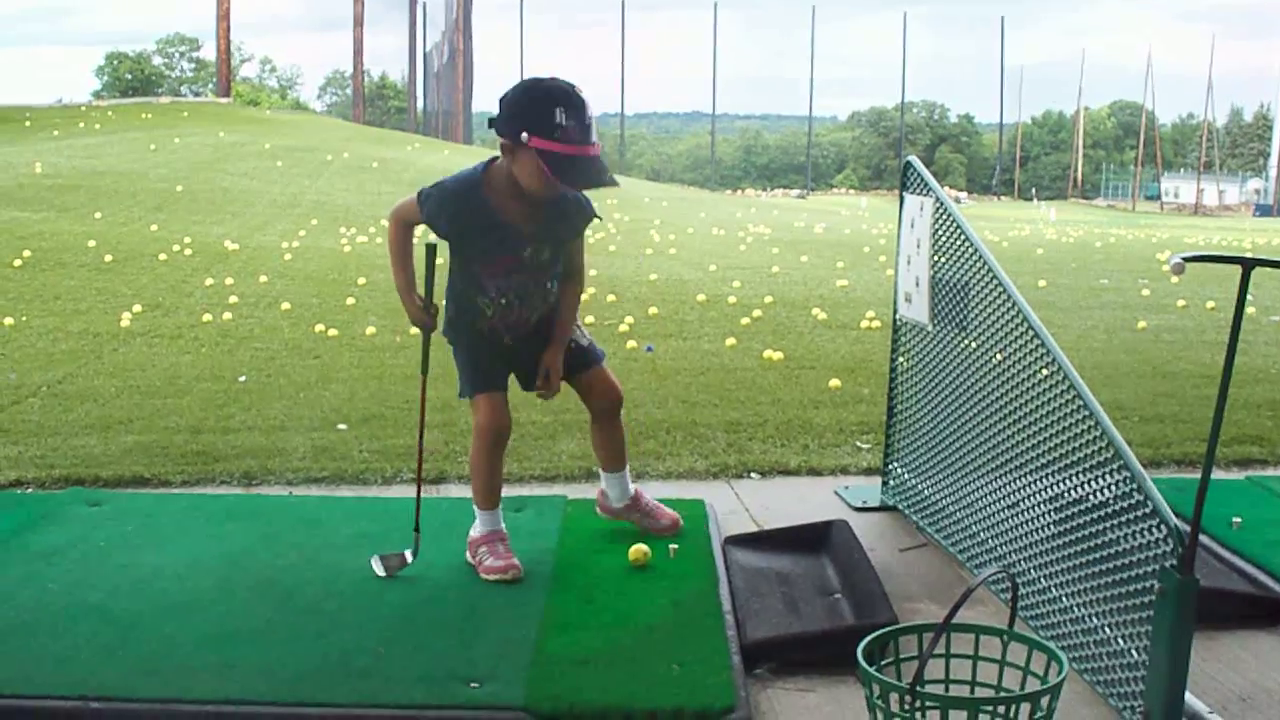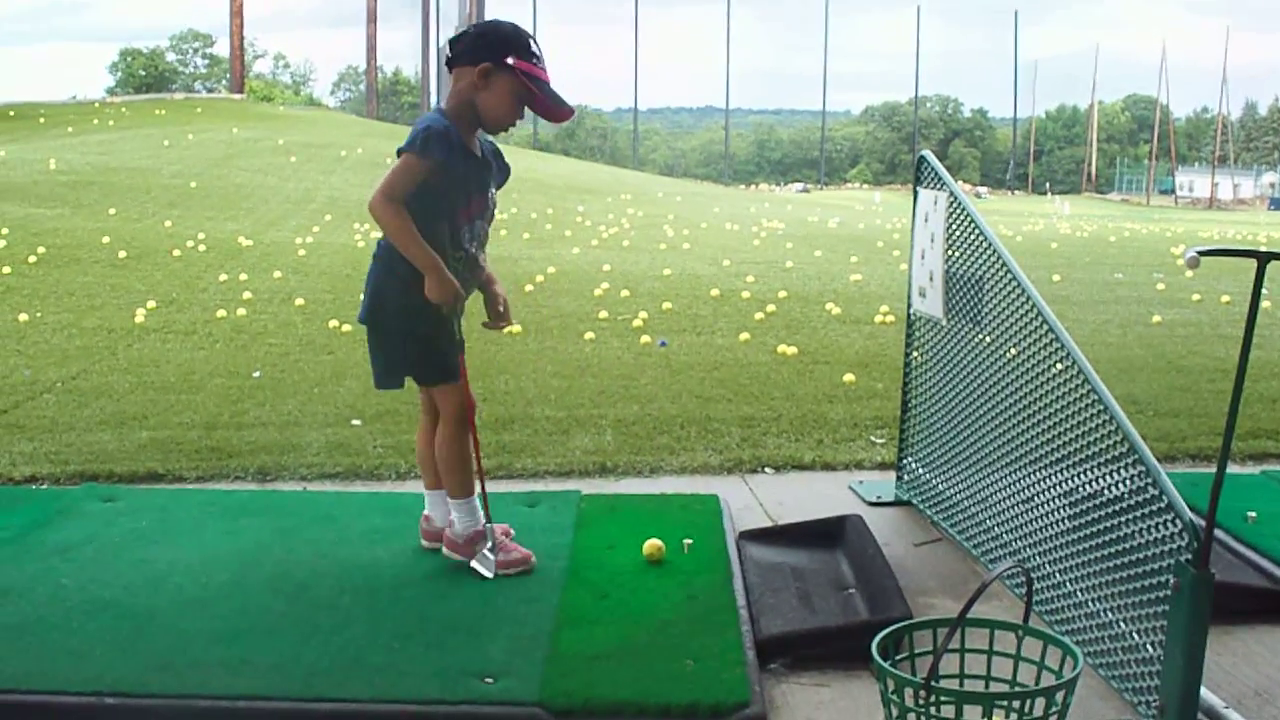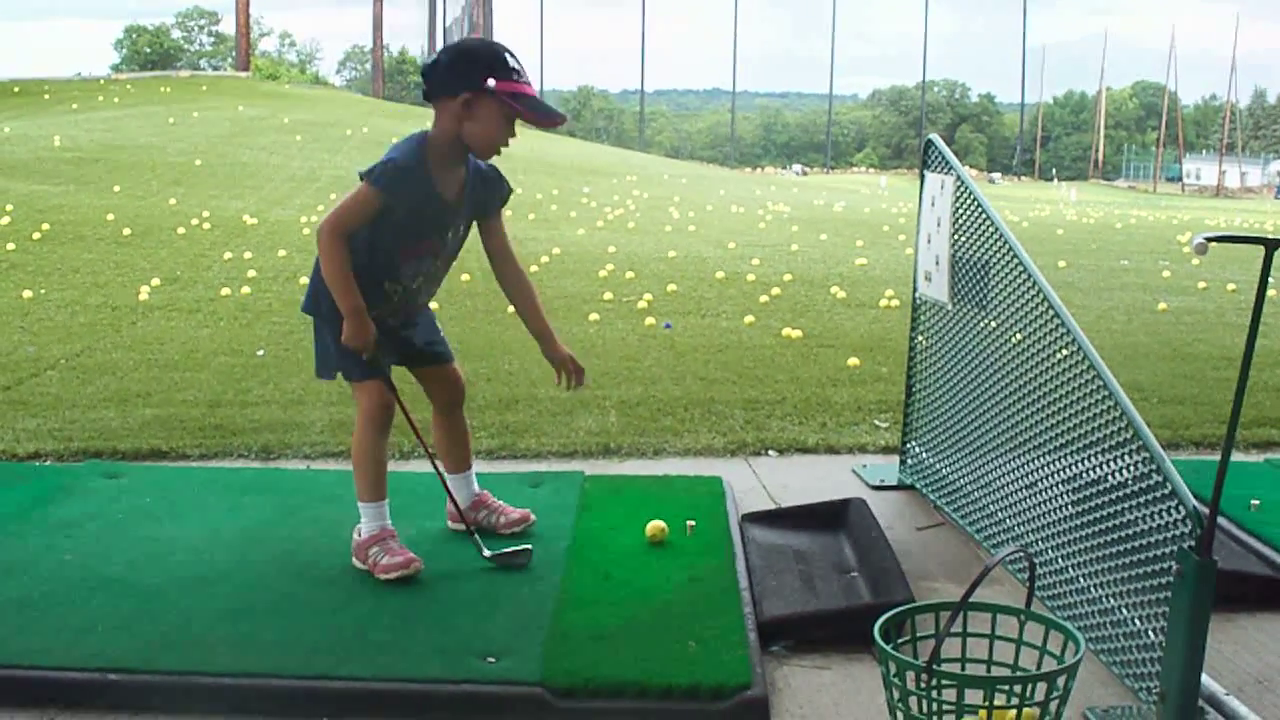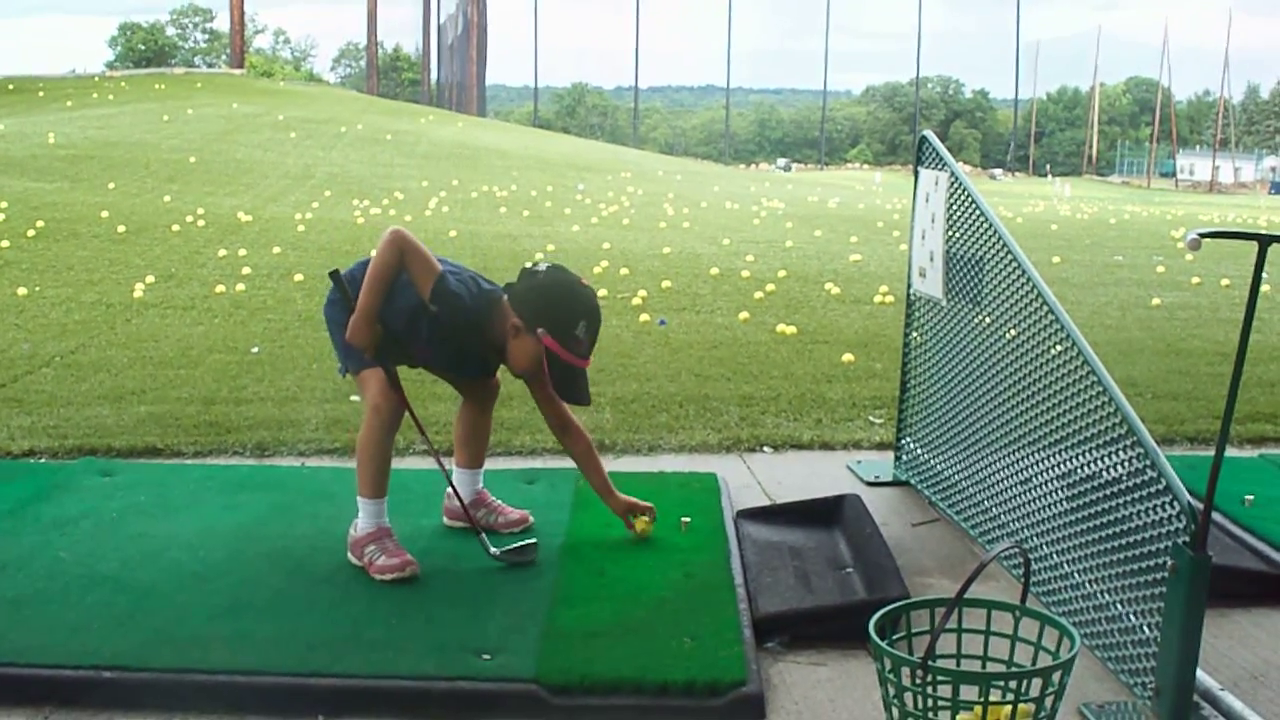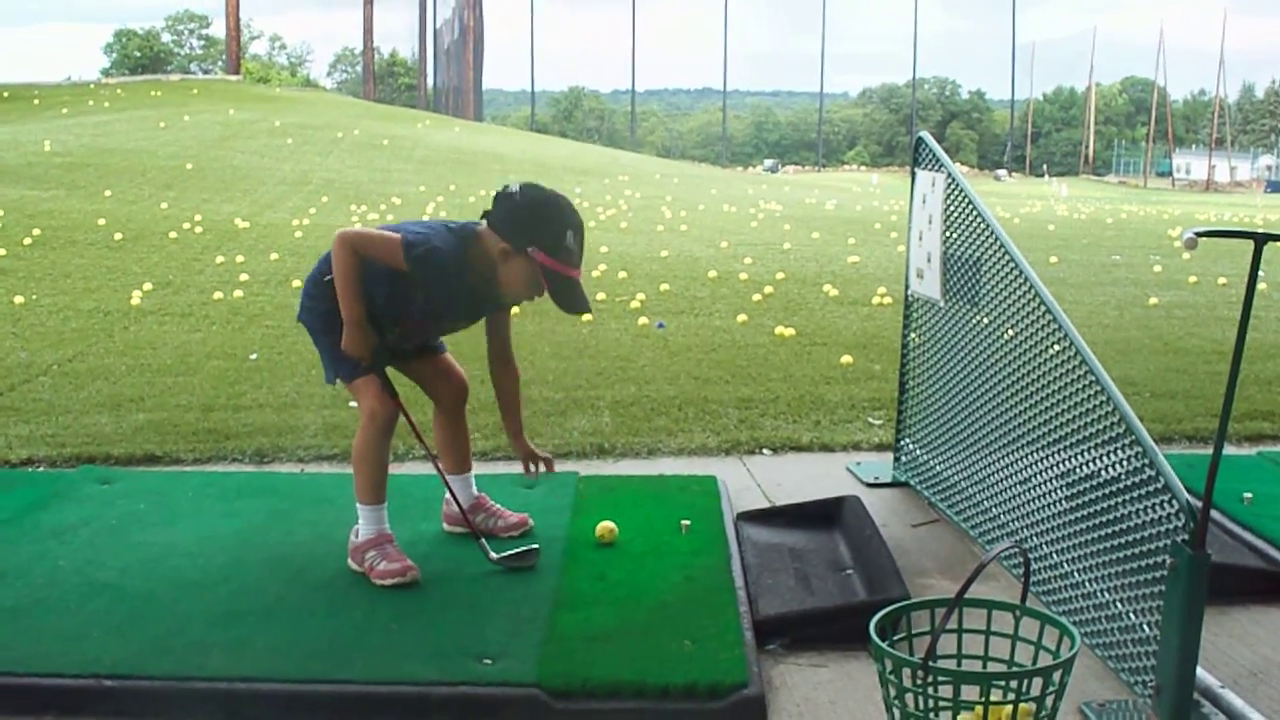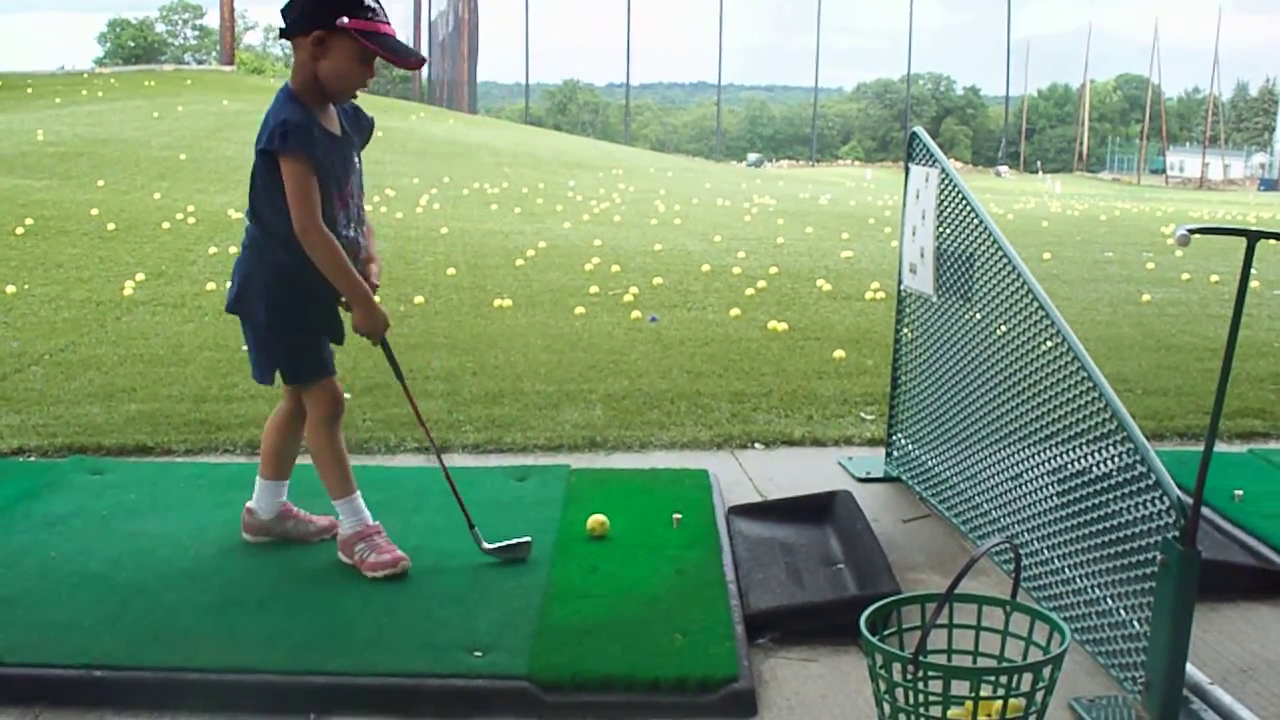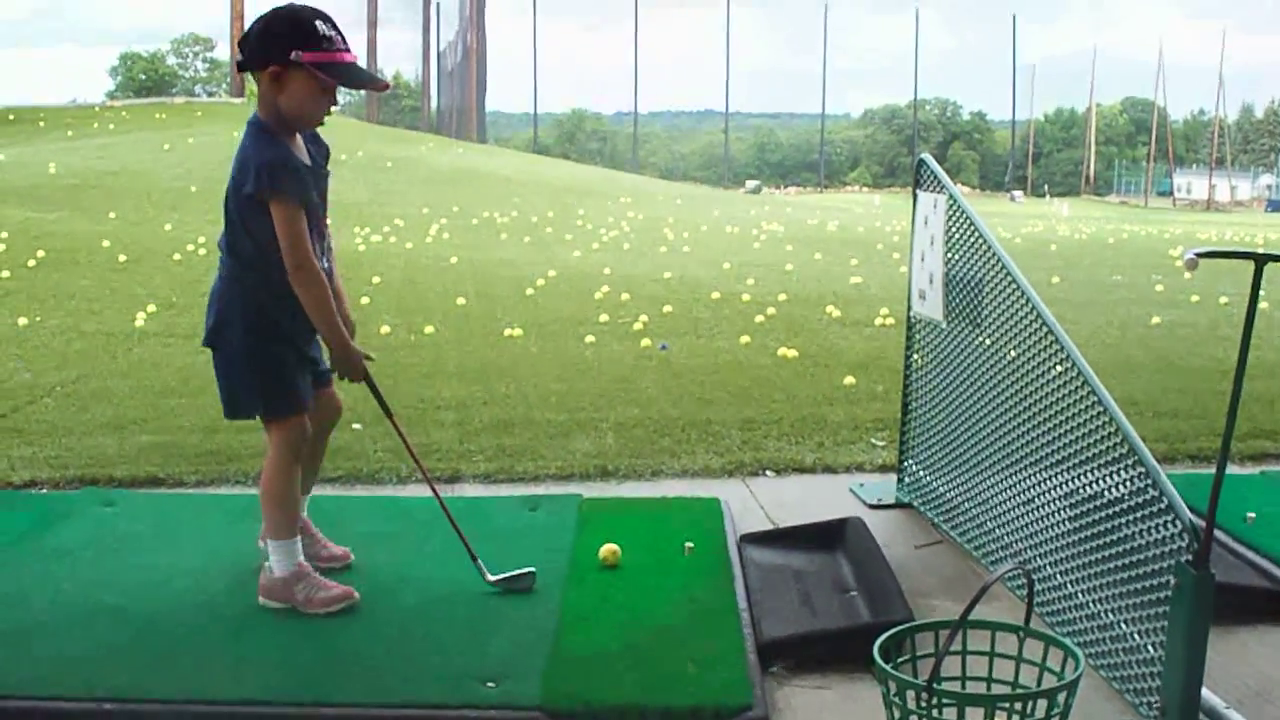
dt=0.7s
person 1, frame 1
left shoulder: (568, 206)
right shoulder: (459, 196)
left elbow: (573, 278)
right elbow: (398, 218)
left wrist: (557, 346)
right wrist: (409, 296)
left hip: (546, 319)
right hip: (479, 324)
left knee: (605, 394)
right knee: (492, 420)
left ankle: (620, 494)
right ankle: (486, 531)
person 1, frame 2
left shoulder: (483, 154)
right shoulder: (437, 135)
right elbow: (383, 202)
left wrist: (490, 286)
right wrist: (433, 272)
left hip: (438, 301)
right hip: (405, 297)
left knee: (439, 407)
right knee: (456, 403)
left ankle: (440, 517)
right ankle: (468, 527)
person 1, frame 3
left shoulder: (481, 182)
right shoulder: (403, 169)
left elbow: (507, 268)
right elbow: (331, 232)
left wrist: (551, 346)
right wrist: (355, 319)
left hip: (403, 301)
right hip: (350, 297)
left knee: (450, 386)
right knee: (377, 403)
left ankle: (465, 500)
right ankle: (372, 535)
person 1, frame 4
left shoulder: (516, 341)
right shoulder: (459, 305)
left elbow: (564, 426)
right elbow: (396, 238)
left wrist: (611, 496)
right wrist: (363, 318)
left hip: (410, 315)
right hip: (358, 304)
left knee: (483, 388)
right knee: (384, 400)
left ankle: (466, 497)
right ankle: (368, 530)
person 1, frame 5
left shoulder: (495, 282)
right shoulder: (436, 254)
left elbow: (502, 360)
right elbow: (345, 240)
left wrist: (518, 438)
right wrist: (356, 326)
right hip: (335, 303)
left knee: (453, 386)
right knee: (380, 409)
left ankle: (465, 503)
right ankle: (368, 538)
person 1, frame 6
left shoulder: (345, 118)
right shoulder: (291, 125)
left elbow: (350, 200)
right elbow: (308, 227)
left wrist: (368, 257)
right wrist: (362, 300)
left hip: (310, 286)
right hip: (280, 288)
left knee: (303, 398)
right knee: (324, 399)
left ankle: (265, 509)
right ankle: (356, 527)
person 1, frame 7
left shoulder: (300, 142)
right shoulder: (271, 160)
left elbow: (318, 238)
right elbow: (299, 265)
left wrist: (339, 303)
right wrist: (340, 344)
left hip: (285, 315)
right hip: (255, 322)
left knee: (324, 411)
right knee: (291, 434)
left ankle: (292, 526)
right ankle: (283, 571)
